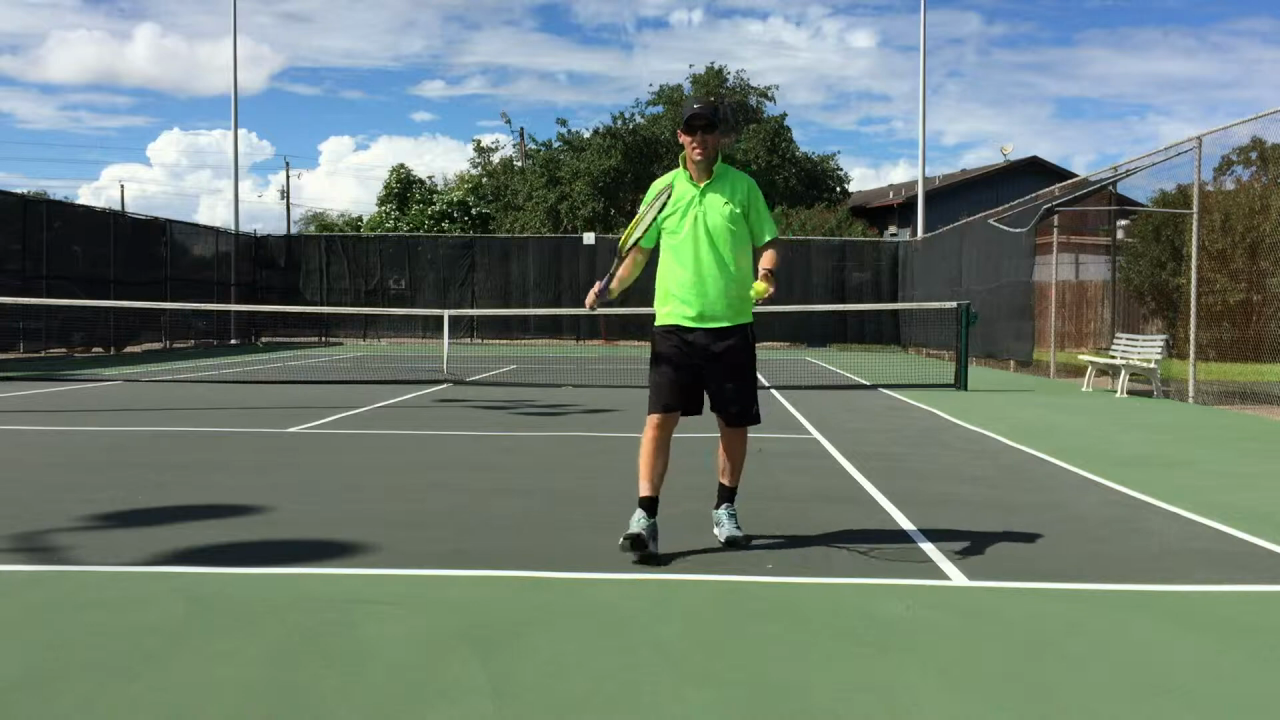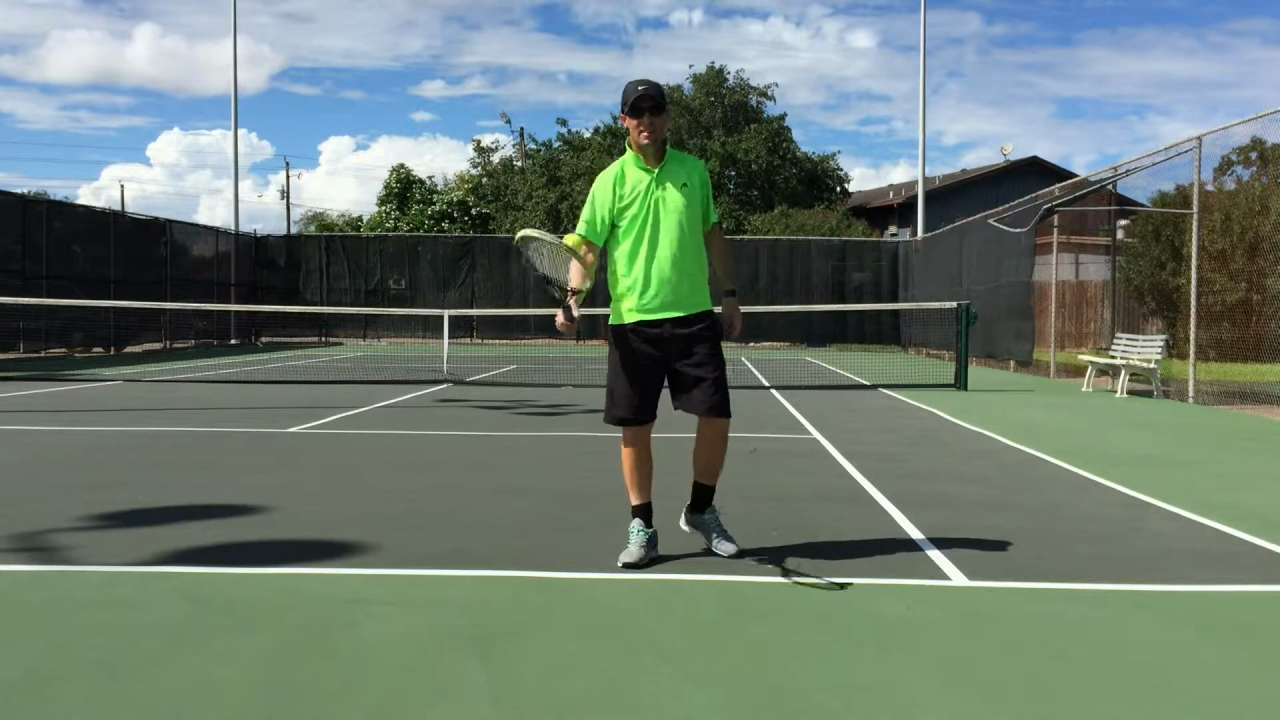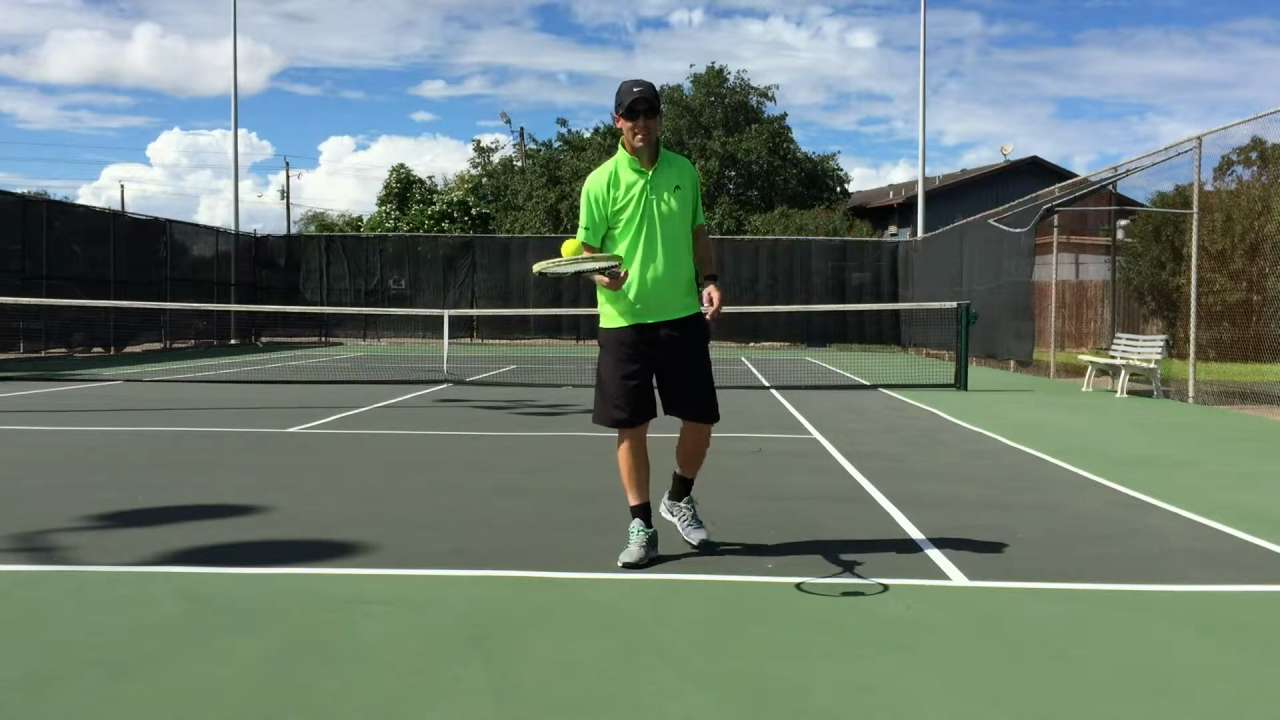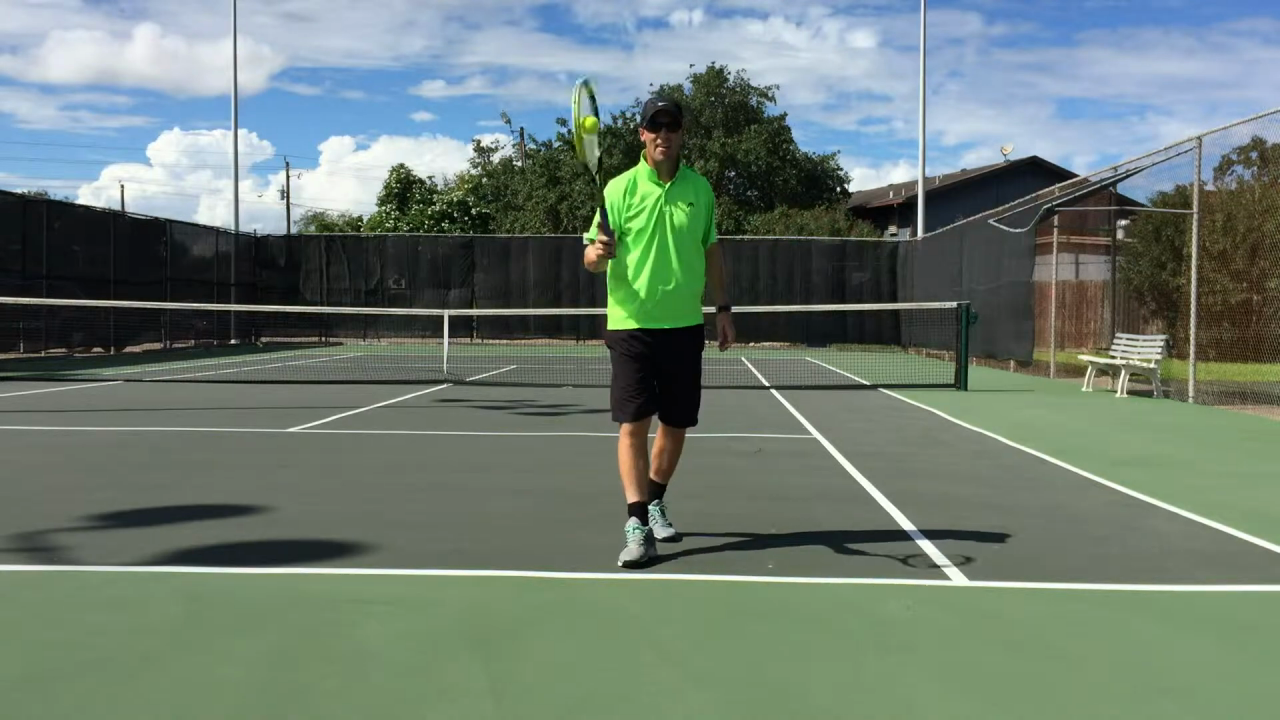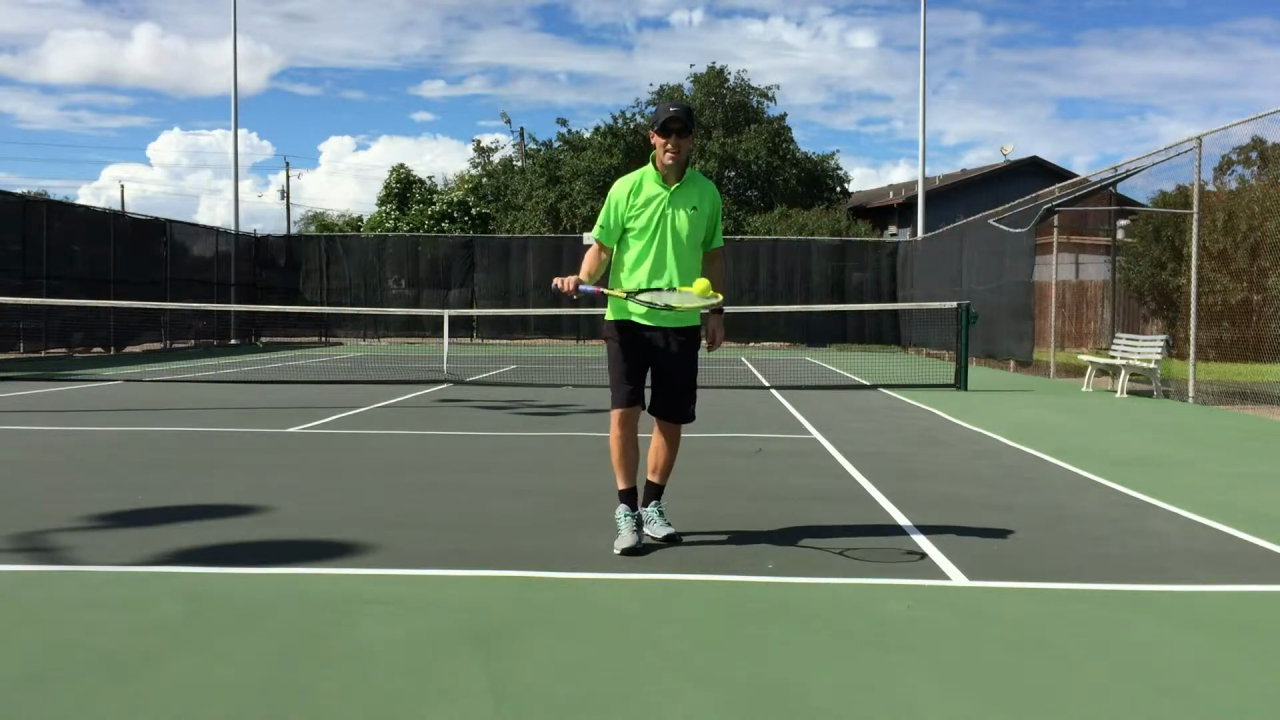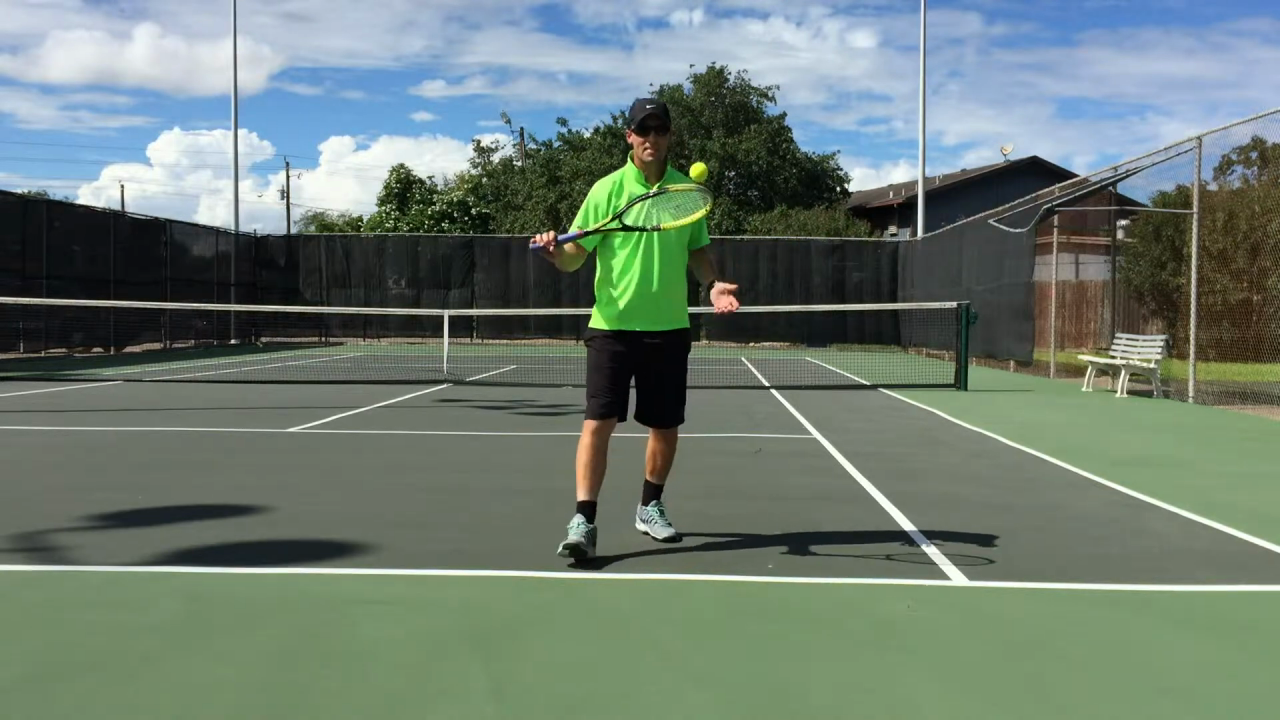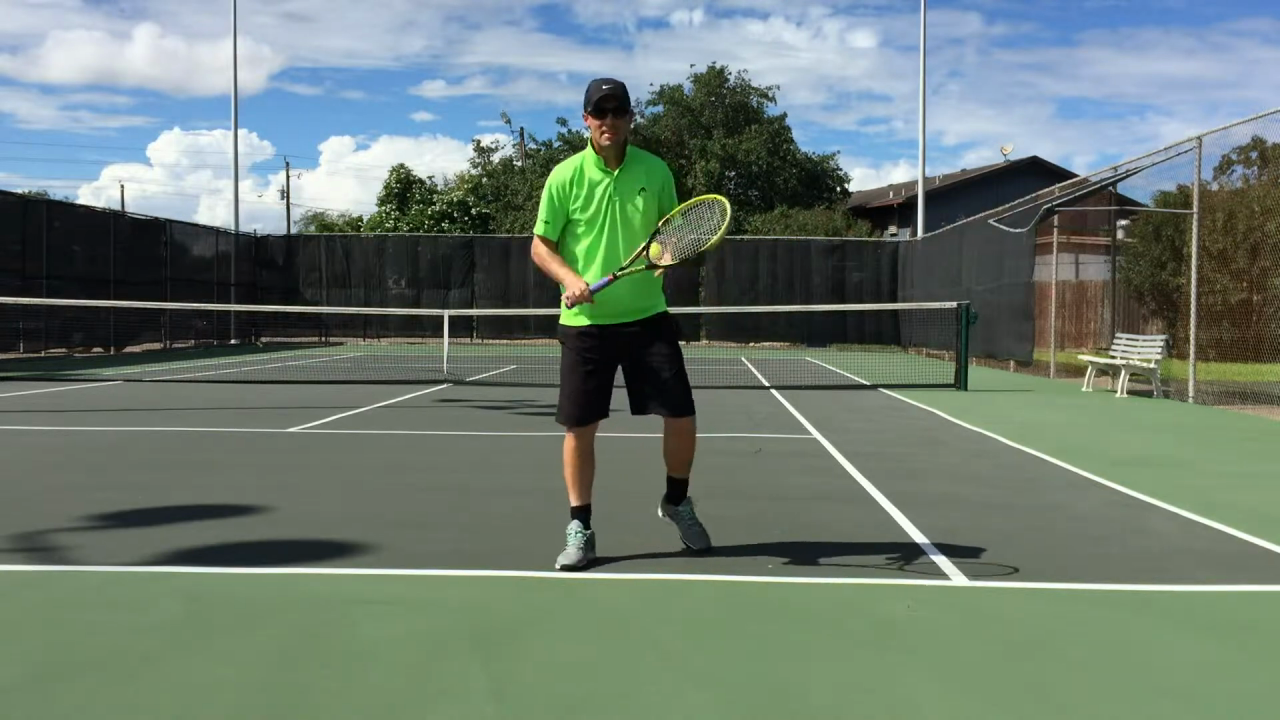
dt=0.5s
person 1, frame 1
left shoulder: (744, 187)
right shoulder: (663, 189)
left elbow: (770, 244)
right elbow: (640, 249)
left wrist: (766, 273)
right wrist: (611, 288)
left hip: (731, 325)
right hip: (675, 323)
left knee: (735, 424)
right knee: (660, 418)
left ankle: (725, 508)
right ankle: (645, 520)
person 1, frame 2
left shoulder: (694, 170)
right shoulder: (610, 180)
left elbow: (711, 234)
right elbow: (587, 247)
left wrist: (729, 294)
right wrist: (572, 299)
left hip: (694, 316)
right hip: (633, 320)
left knee: (715, 416)
right knee: (635, 427)
left ankle: (700, 510)
right ankle: (642, 530)
person 1, frame 3
left shoulder: (685, 172)
right shoulder: (601, 181)
right elbow: (588, 249)
left wrist: (709, 279)
right wrist: (602, 275)
left hip: (683, 317)
right hip: (625, 322)
left knee: (701, 419)
right knee: (631, 427)
left ankle: (680, 499)
right ankle: (641, 528)
person 1, frame 4
left shoulder: (700, 189)
right shoulder: (620, 188)
left elbow: (711, 253)
right elbow: (592, 257)
left wrist: (723, 307)
right wrist: (598, 253)
left hip: (684, 325)
right hip: (631, 324)
left knee: (676, 424)
right knee: (634, 424)
left ankle: (654, 502)
right ankle: (638, 526)
person 1, frame 5
left shoulder: (706, 192)
right shoulder: (627, 188)
left elbow: (713, 255)
right elbow: (600, 248)
left wrist: (715, 311)
right wrist: (581, 278)
left hip: (681, 324)
right hip: (628, 319)
left knee: (671, 421)
right knee: (623, 413)
left ankle: (651, 507)
right ankle: (627, 512)
person 1, frame 6
left shoulder: (687, 190)
right shoulder: (606, 189)
left elbow: (698, 252)
right elbow: (575, 257)
left wrist: (714, 285)
right wrist: (556, 250)
left hip: (669, 328)
right hip: (613, 326)
left knee: (666, 426)
right knee: (598, 422)
left ankle: (650, 507)
right ankle: (583, 524)
person 1, frame 7
left shoulder: (655, 170)
right shoulder: (565, 176)
right elbow: (540, 244)
right wrist: (570, 279)
left hip: (646, 317)
right hip: (585, 322)
left knee: (680, 417)
right knee: (578, 427)
left ankle: (675, 502)
right ankle: (580, 532)
